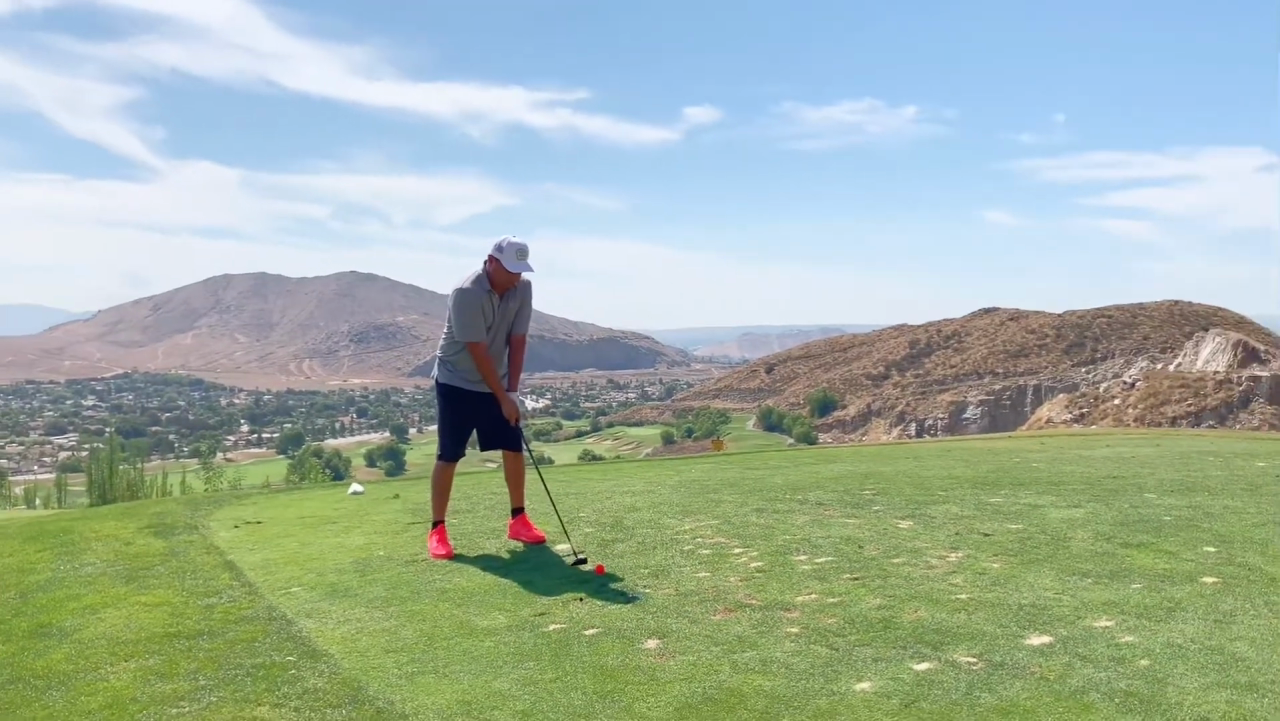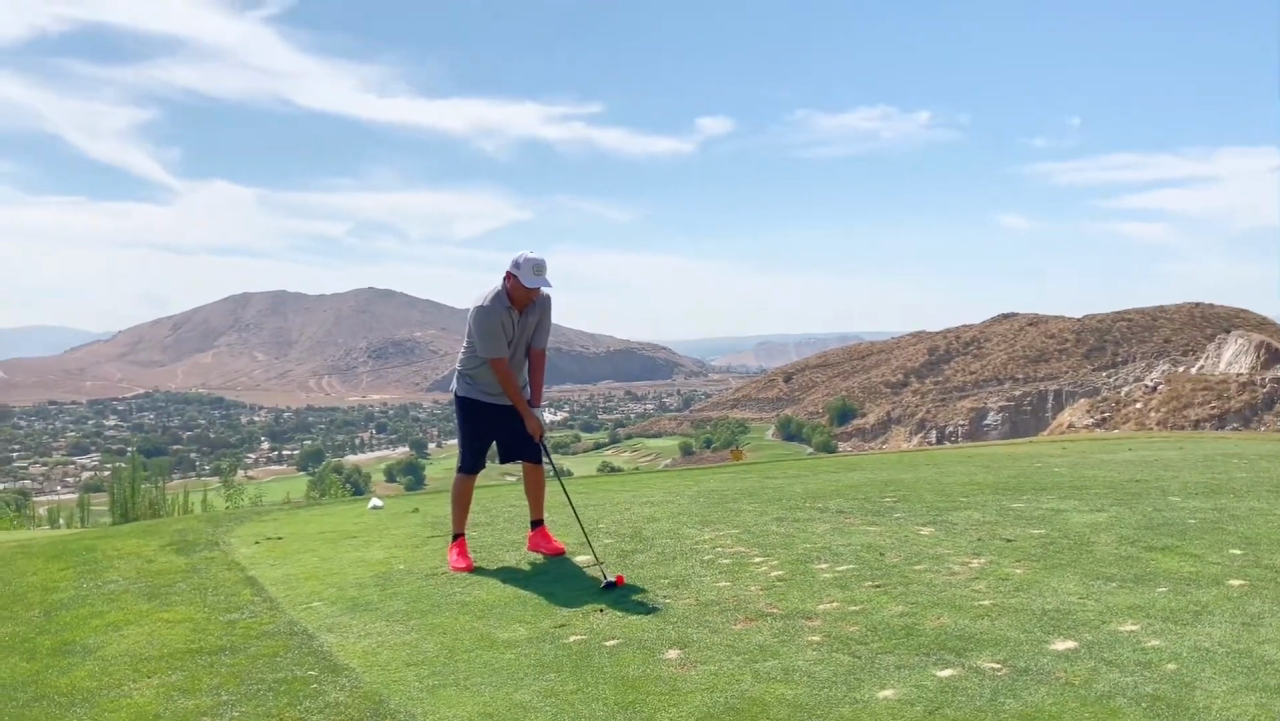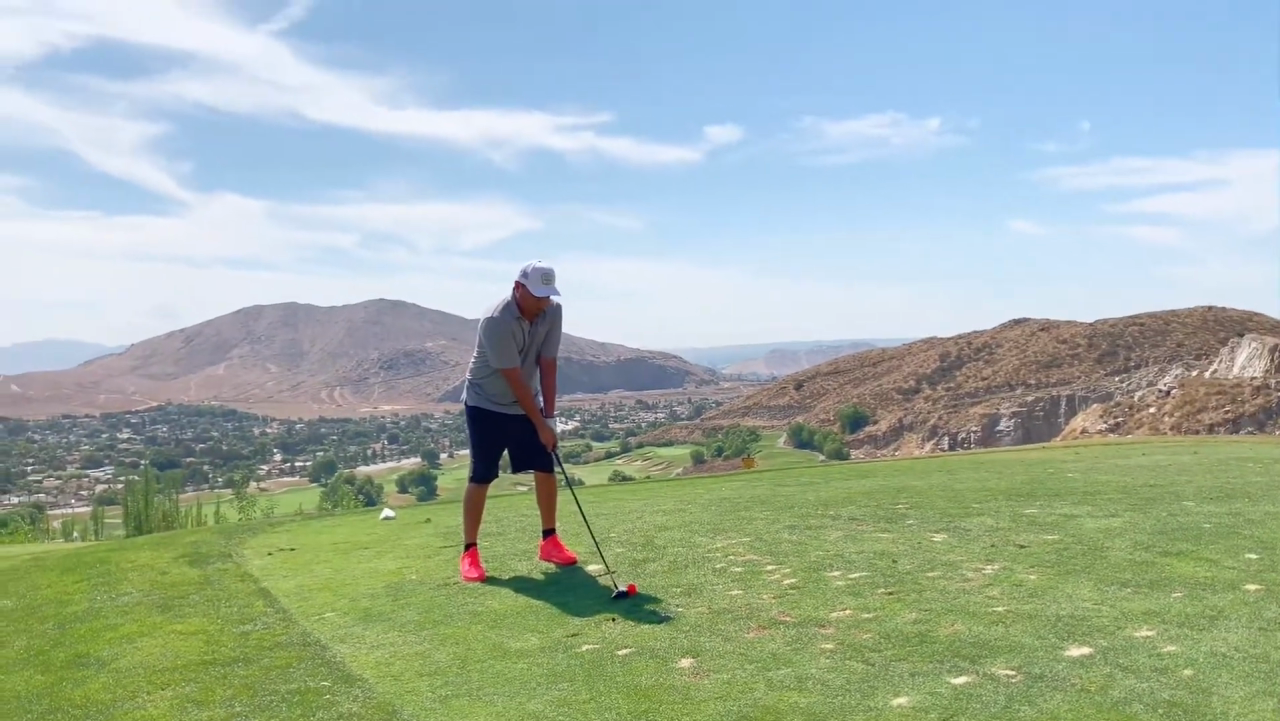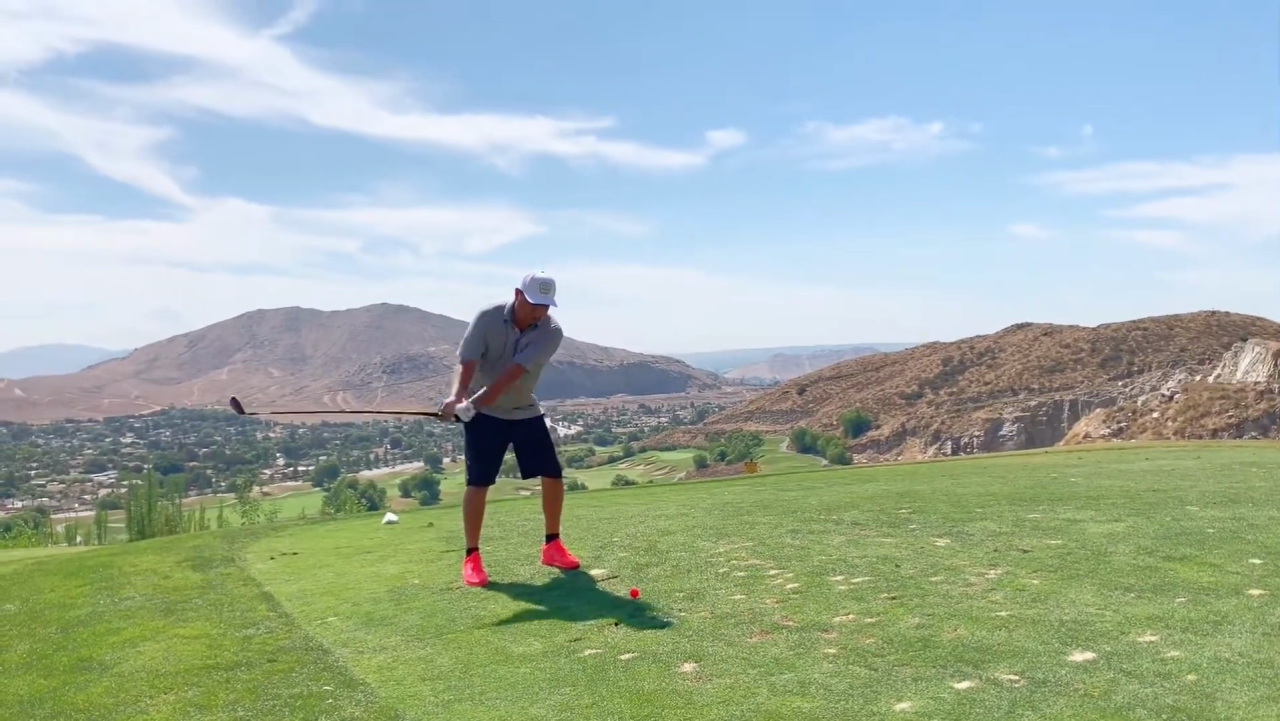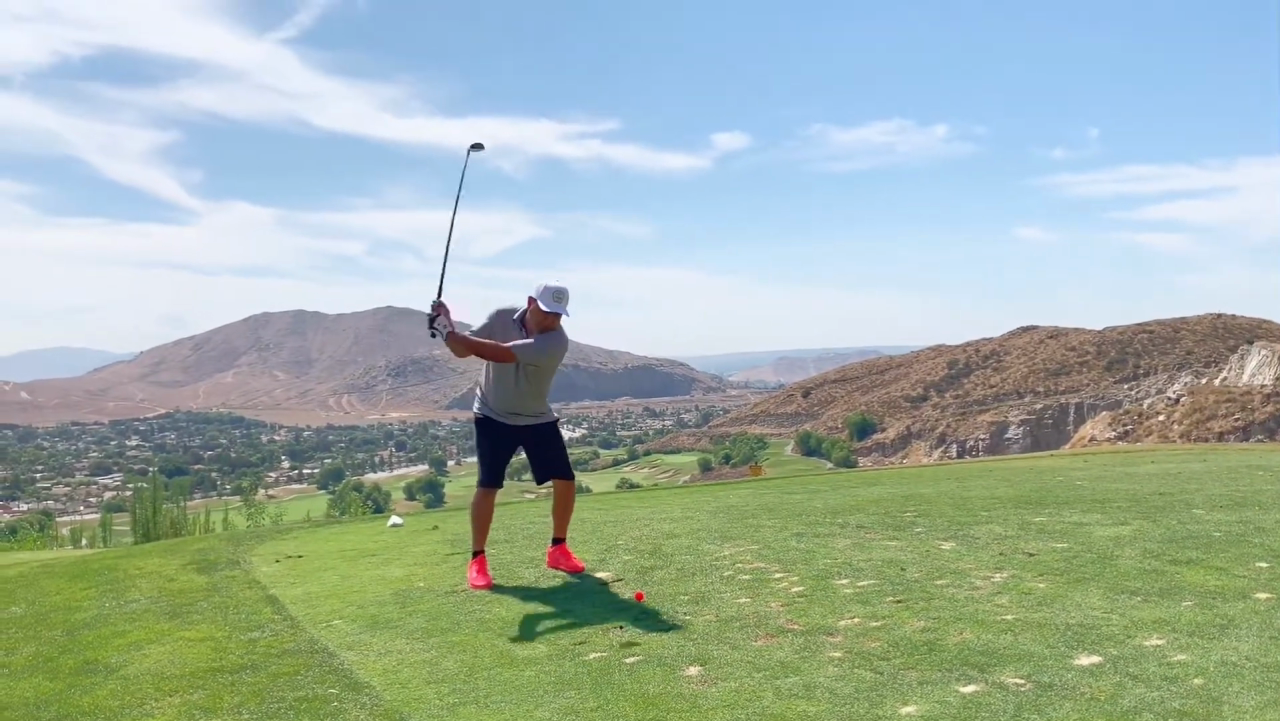
dt=0.5s
person 1, frame 1
left shoulder: (523, 288)
right shoulder: (466, 294)
left elbow: (517, 341)
right elbow: (478, 352)
left wrist: (512, 390)
right wrist: (503, 398)
left hip: (496, 382)
right hip: (457, 383)
left knee: (514, 448)
right knee: (449, 455)
left ankle: (518, 519)
right ankle: (437, 529)
person 1, frame 2
left shoulder: (542, 303)
right shoulder: (486, 311)
left elbow: (537, 355)
right elbow: (501, 369)
left wrist: (536, 406)
right wrist: (527, 415)
left hip: (515, 394)
right hip: (475, 395)
left knee: (534, 459)
right knee: (469, 467)
left ankle: (537, 531)
right ankle: (457, 542)
person 1, frame 3
left shoulder: (553, 312)
right shoulder: (496, 322)
left elbow: (548, 365)
right elbow: (514, 379)
left wrist: (549, 415)
right wrist: (540, 425)
left hip: (525, 404)
right hip: (487, 405)
left knee: (545, 469)
right knee: (481, 477)
left ankle: (549, 540)
right ankle: (469, 552)
person 1, frame 4
left shoulder: (551, 332)
right shoulder: (488, 318)
left elbow: (512, 373)
right elbow: (467, 363)
left wrist: (473, 403)
right wrist: (456, 398)
left hip: (525, 412)
right hip: (484, 415)
left knee: (552, 476)
right knee: (478, 482)
left ankle: (552, 545)
right ankle: (472, 557)
person 1, frame 5
left shoulder: (556, 341)
right shoulder: (502, 317)
left elbow: (500, 354)
right elbow: (463, 350)
left wrist: (450, 332)
right wrist: (449, 327)
left hip: (537, 419)
right hip: (493, 416)
left knee: (565, 480)
right knee: (488, 486)
left ankle: (558, 548)
right ankle: (477, 559)
